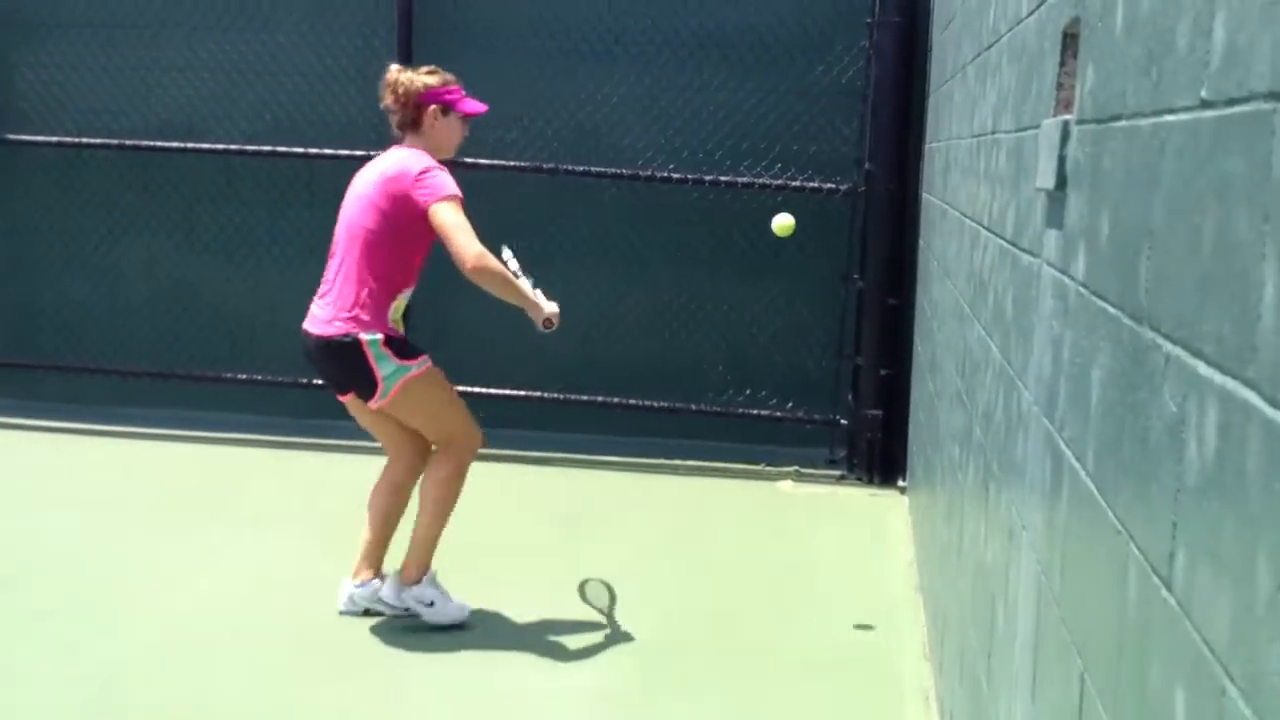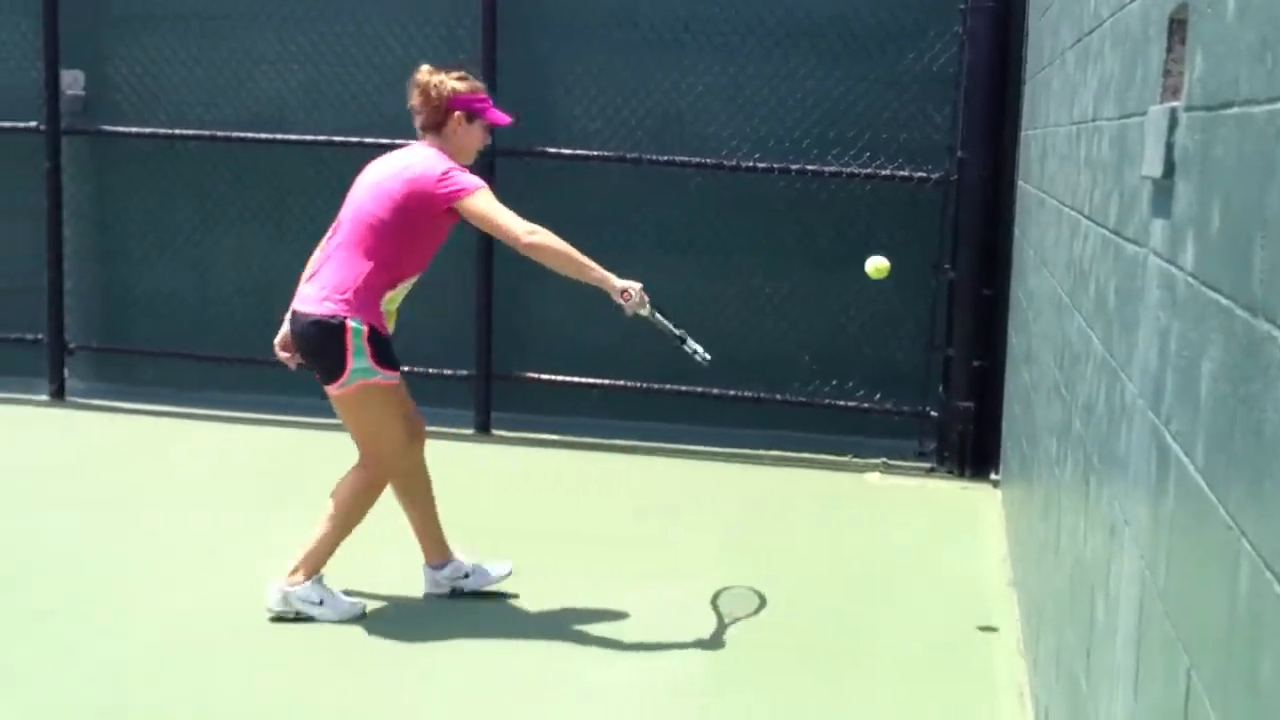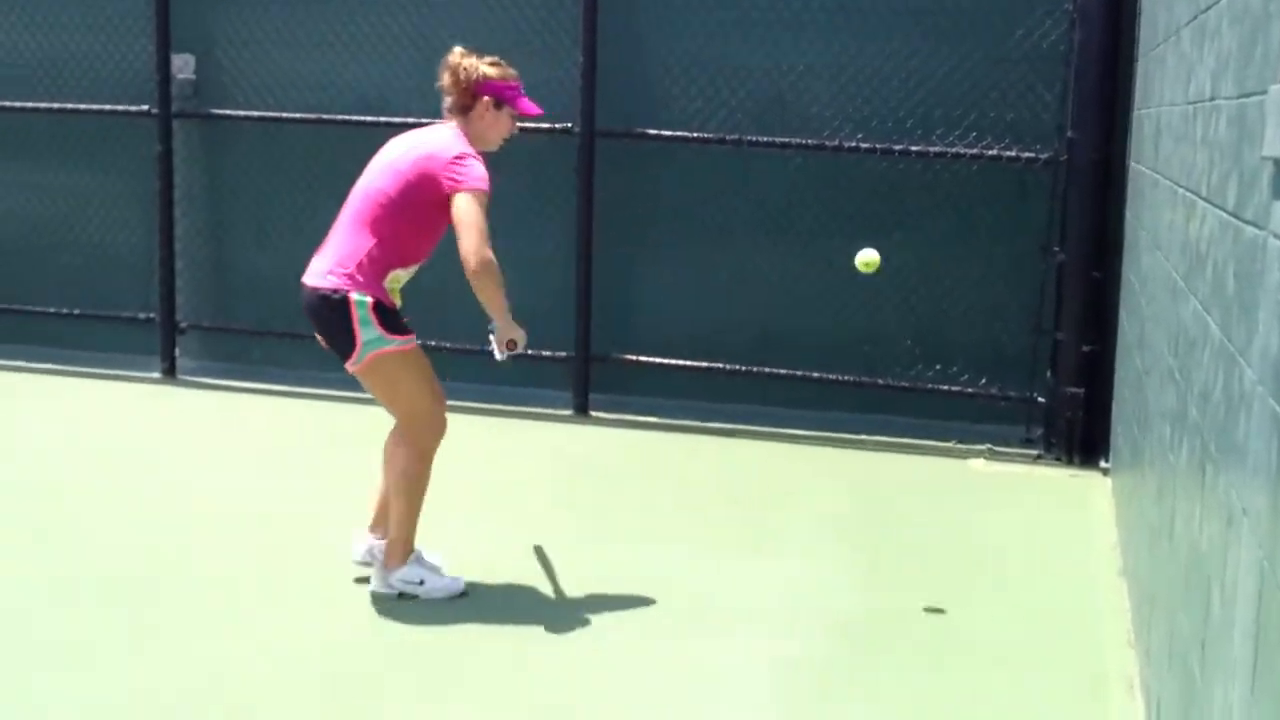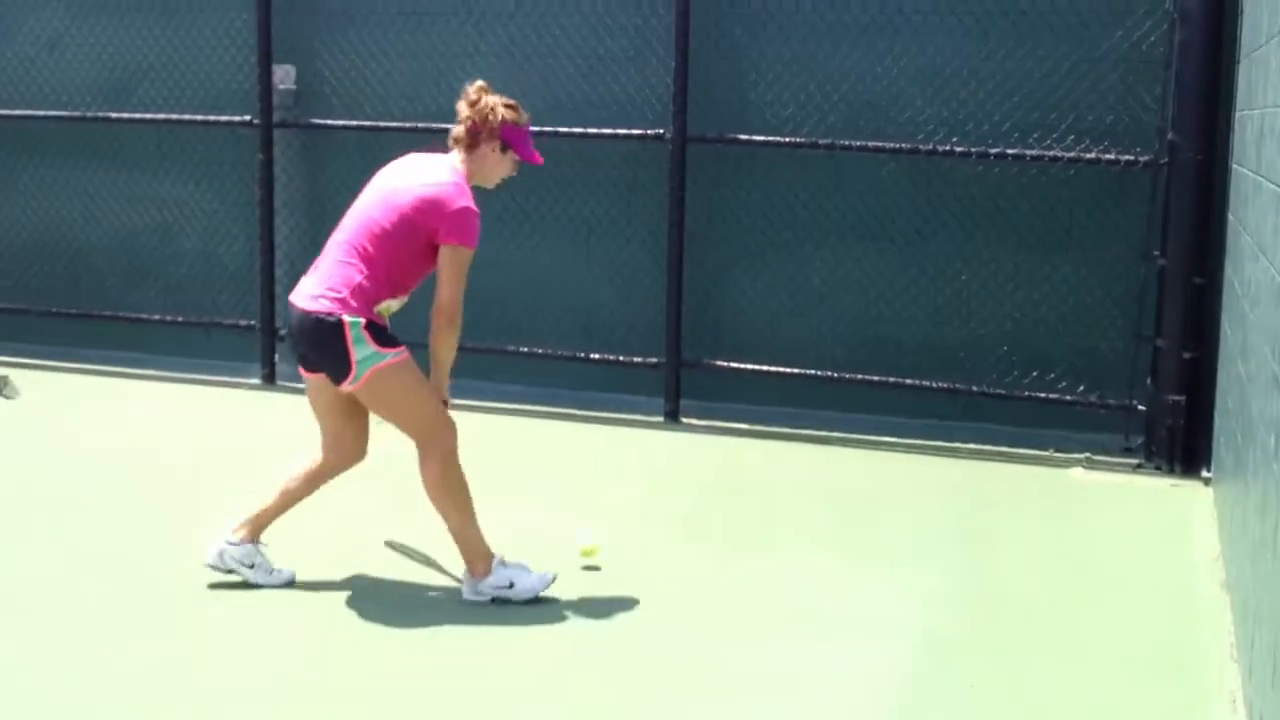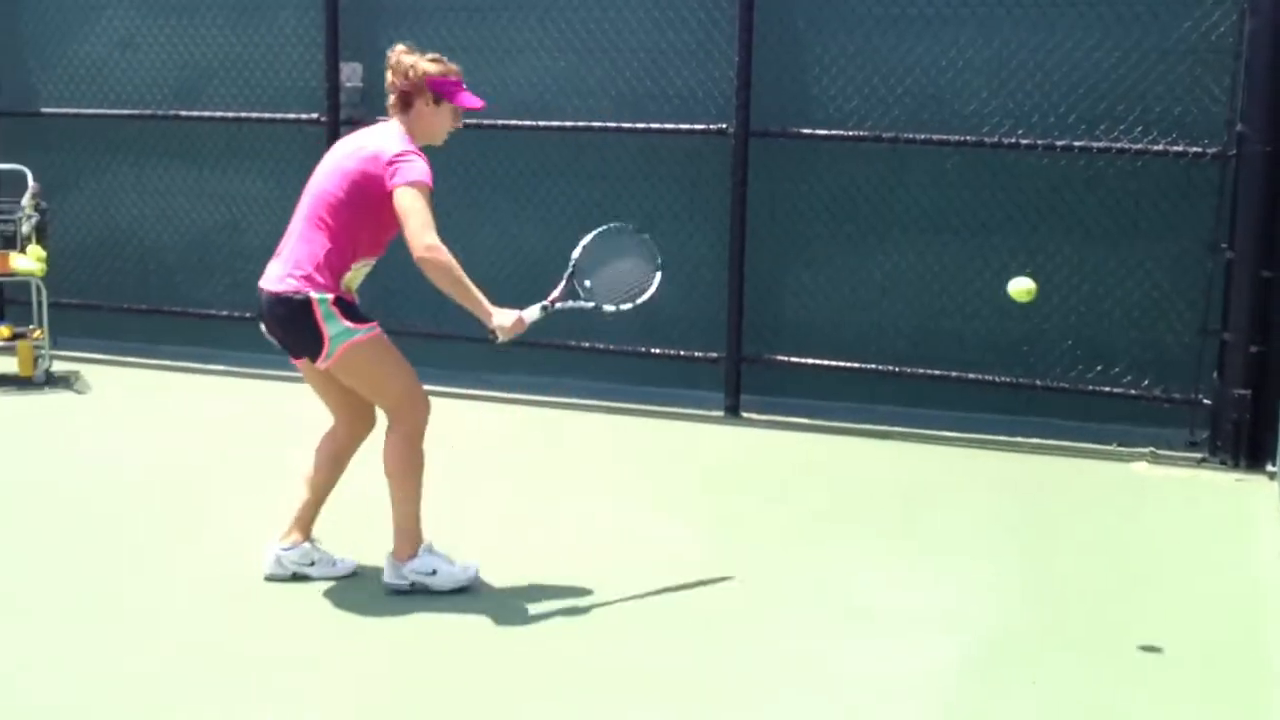
dt=0.3s
person 1, frame 1
left shoulder: (380, 168)
right shoulder: (427, 174)
right elbow: (474, 262)
right wrist: (534, 304)
left hip: (330, 335)
right hip: (363, 340)
left knee: (412, 453)
right knee: (462, 440)
left ankle: (365, 580)
right ankle: (414, 578)
person 1, frame 2
left shoulder: (392, 164)
right shoulder: (445, 175)
left elbow: (331, 246)
right elbow: (529, 239)
left wrist: (292, 321)
right wrist: (610, 283)
left hip: (319, 317)
right hip: (345, 327)
left knee: (408, 439)
right knee: (383, 457)
left ankle: (444, 564)
right ankle: (299, 580)
person 1, frame 3
left shoulder: (416, 142)
right shoulder: (462, 162)
right elbow: (478, 263)
right wrist: (505, 323)
left hip: (335, 291)
right hip: (352, 300)
left knee: (421, 413)
right knee: (426, 423)
left ankle: (382, 537)
right ankle: (399, 564)
person 1, frame 4
left shoulder: (409, 166)
right shoulder: (458, 207)
right elbow: (446, 315)
right wrist: (439, 386)
left hip: (311, 313)
right hip: (340, 324)
left knee: (345, 448)
right knee: (436, 434)
left ankle: (240, 540)
right ankle: (485, 572)
person 1, frame 5
left shoulder: (364, 141)
right shoulder: (403, 159)
right elbow: (427, 250)
right wrist: (491, 314)
left hip: (283, 294)
right hip: (312, 301)
left knee: (355, 419)
right knee: (410, 408)
left ankle: (293, 543)
right ankle: (408, 555)
